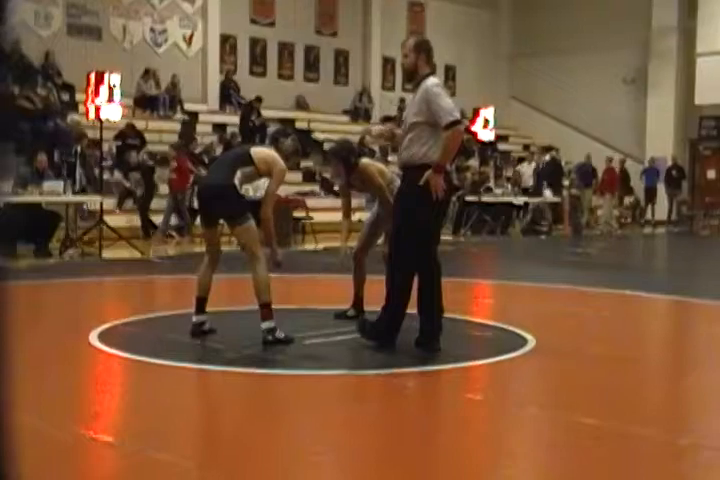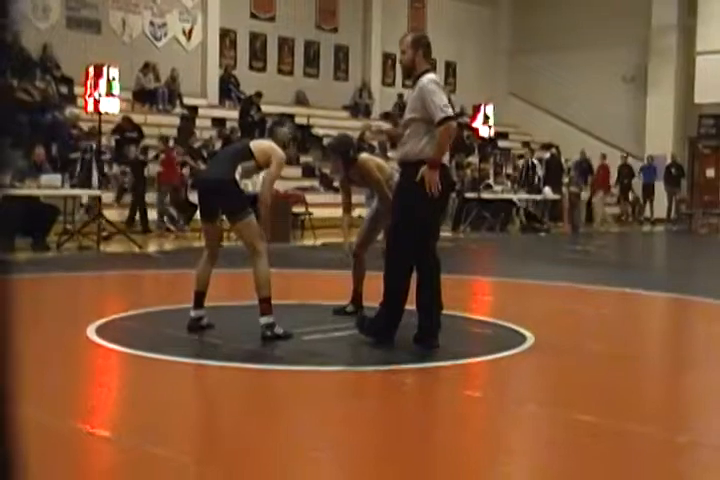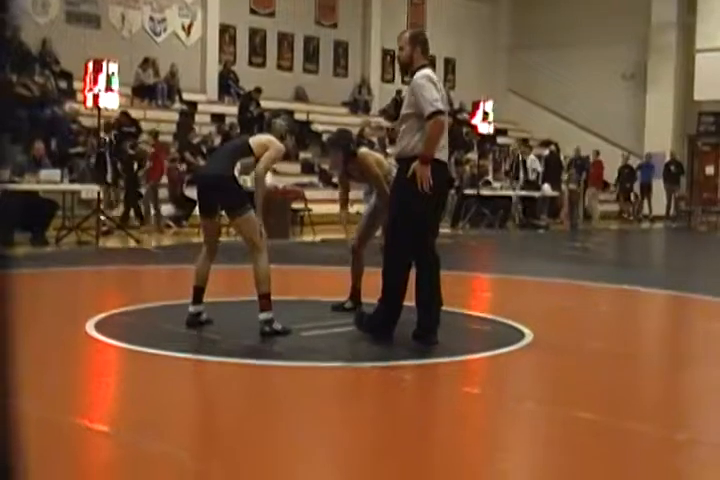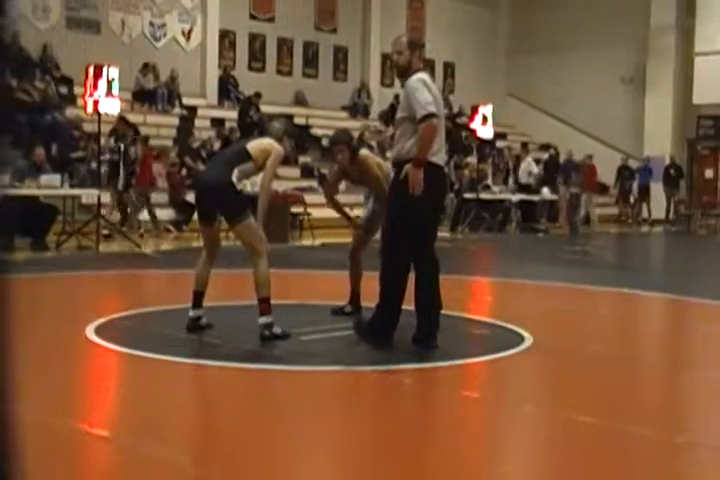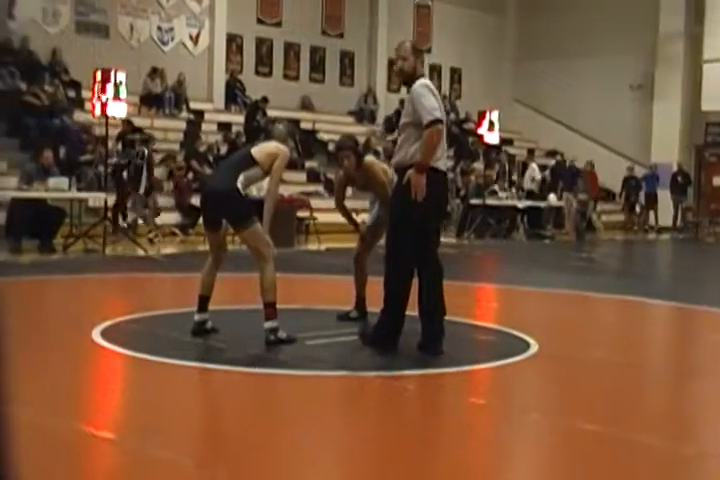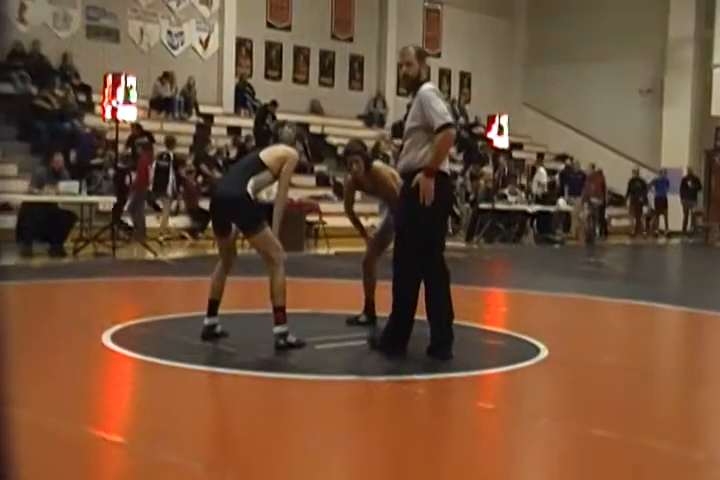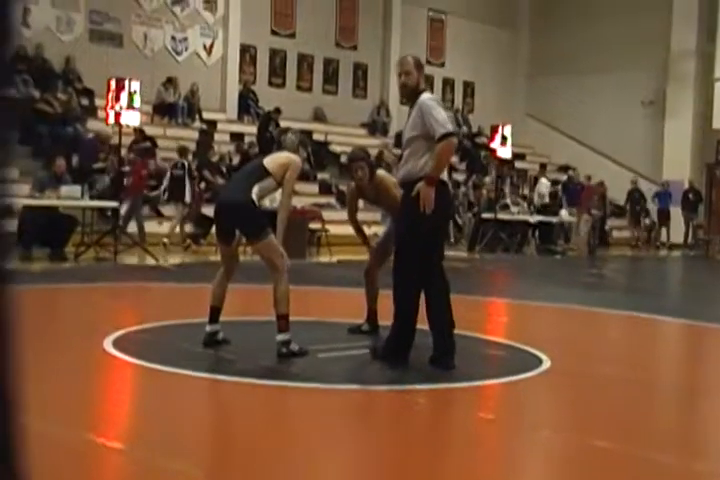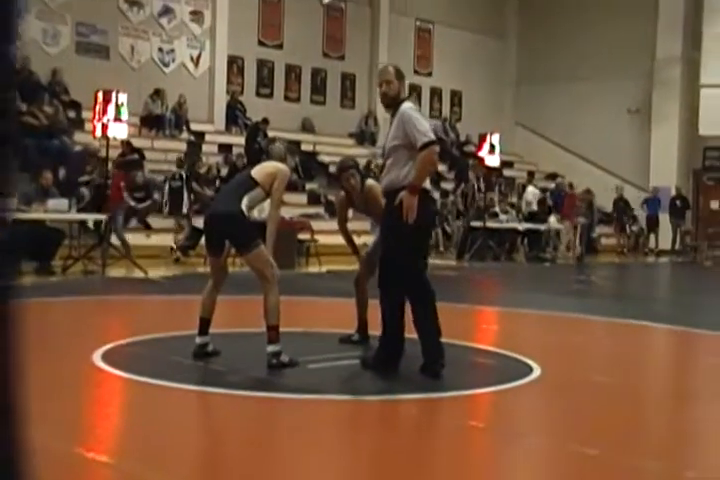
dt=0.2s
person 1, frame 1
left shoulder: (431, 88)
right shoulder: (420, 90)
left elbow: (456, 128)
left wrist: (439, 169)
right wrist: (393, 134)
left hip: (424, 180)
right hip: (417, 179)
left knee: (403, 257)
right knee: (424, 258)
left ankle: (387, 329)
right ankle: (429, 334)
person 1, frame 2
left shoulder: (427, 84)
right shoulder: (420, 85)
left elbow: (449, 125)
left wrist: (433, 165)
right wrist: (397, 133)
left hip: (421, 176)
right hip: (419, 175)
left knee: (400, 253)
right knee: (424, 254)
left ankle: (385, 325)
right ankle: (428, 330)
person 1, frame 3
left shoulder: (421, 80)
right shoulder: (426, 79)
left elbow: (438, 120)
left wrist: (424, 160)
left hip: (418, 172)
right hip: (430, 173)
left knee: (398, 249)
right knee: (424, 250)
left ankle: (383, 322)
right ankle: (427, 327)
person 1, frame 4
left shoulder: (414, 83)
right shoulder: (425, 83)
left elbow: (429, 123)
left wrist: (416, 164)
left hip: (415, 176)
right hip: (432, 176)
left knee: (396, 253)
right knee: (423, 254)
left ankle: (382, 326)
right ankle: (427, 331)
person 1, frame 5
left shoulder: (420, 88)
right shoulder: (424, 90)
left elbow: (435, 128)
left wrist: (420, 169)
left hip: (418, 181)
right hip: (433, 182)
left knee: (400, 259)
right knee: (427, 259)
left ankle: (387, 332)
right ankle: (432, 336)
person 1, frame 6
left shoulder: (426, 93)
right shoulder: (421, 97)
left elbow: (447, 132)
left wrist: (429, 172)
left hip: (423, 186)
right hip: (423, 186)
left knee: (408, 264)
right knee: (432, 264)
left ankle: (396, 337)
right ankle: (441, 341)
person 1, frame 7
left shoulder: (426, 102)
right shoulder: (416, 107)
left elbow: (449, 141)
left wrist: (430, 181)
left hip: (423, 195)
right hip: (418, 195)
left knee: (408, 273)
right knee: (430, 272)
left ankle: (398, 346)
right ankle: (443, 350)
person 1, frame 8
left shoulder: (406, 111)
right shoulder: (397, 117)
left elbow: (431, 150)
left wrist: (412, 191)
left hip: (407, 204)
right hip: (400, 204)
left knee: (393, 281)
right knee: (414, 281)
left ankle: (389, 355)
right ankle: (432, 356)
person 2, frame 1
left shoulder: (254, 151)
right shoulder: (279, 164)
right elbow: (265, 211)
left wrist: (243, 236)
right wrist: (274, 248)
left hip: (205, 187)
right hip: (224, 189)
left knee: (211, 255)
right knee: (257, 256)
left ankle: (198, 321)
right ankle: (269, 329)
person 2, frame 2
left shoulder: (254, 144)
right shoulder: (278, 154)
right elbow: (264, 194)
left wrist: (220, 222)
right wrist: (265, 230)
left hip: (204, 180)
right hip: (224, 183)
left knee: (211, 250)
right knee: (258, 250)
left ankle: (196, 315)
right ankle: (268, 324)
person 2, frame 3
left shoulder: (254, 140)
right shoulder: (278, 146)
right elbow: (259, 171)
left wrist: (220, 215)
right wrist: (258, 215)
left hip: (204, 177)
right hip: (223, 178)
left knee: (209, 245)
right knee: (258, 246)
left ankle: (195, 311)
right ankle: (267, 321)
person 2, frame 4
left shoulder: (252, 144)
right shoulder: (277, 149)
right elbow: (265, 184)
left wrist: (217, 218)
right wrist: (259, 223)
left hip: (203, 183)
right hip: (223, 186)
left knee: (209, 251)
right knee: (259, 251)
left ankle: (195, 315)
right ankle: (266, 324)
person 2, frame 5
left shoulder: (259, 148)
right shoulder: (282, 151)
right elbow: (271, 191)
left wrist: (225, 223)
right wrist: (265, 230)
left hip: (209, 190)
right hip: (229, 193)
left knee: (216, 256)
right knee: (266, 257)
left ankle: (200, 320)
right ankle: (272, 330)
person 2, frame 6
left shoulder: (267, 151)
right shoulder: (291, 154)
right elbow: (280, 195)
left wrist: (236, 227)
right wrist: (275, 235)
left hip: (219, 197)
right hip: (239, 199)
left knee: (226, 260)
right knee: (276, 261)
left ankle: (210, 323)
right ankle: (281, 333)
person 2, frame 7
left shoulder: (271, 158)
right shoulder: (294, 161)
right elbow: (284, 202)
right wrist: (279, 242)
left hip: (223, 203)
right hip: (243, 205)
left knee: (227, 267)
right knee: (280, 268)
left ankle: (212, 331)
right ankle: (284, 341)
person 2, frame 8
left shoulder: (261, 167)
right shoulder: (282, 170)
right elbow: (273, 212)
right wrist: (269, 252)
left hip: (213, 215)
right hip: (233, 217)
left knee: (216, 279)
right knee: (270, 280)
left ankle: (201, 344)
right ankle: (274, 353)
person 3, frame 1
left shoulder: (366, 168)
right shoulder: (345, 182)
left elbow: (388, 199)
right elbow: (346, 215)
left wrist: (392, 234)
right wrist: (343, 242)
right hip: (382, 205)
right knee: (359, 254)
right ankle: (357, 306)
person 3, frame 2
left shoulder: (365, 163)
right shoulder: (345, 177)
left elbow: (387, 196)
right elbow: (346, 210)
right wrist: (346, 238)
right hip: (382, 200)
right knee: (358, 250)
right ankle: (356, 302)
person 3, frame 3
left shoulder: (364, 158)
right shoulder: (344, 171)
left elbow: (386, 191)
right elbow: (343, 205)
right wrist: (347, 233)
right hip: (380, 196)
right knee: (356, 246)
right ankle: (354, 298)
person 3, frame 4
left shoulder: (365, 160)
right shoulder: (339, 170)
left elbow: (384, 192)
right elbow: (329, 195)
right wrist: (351, 221)
right hip: (376, 200)
right knee: (355, 250)
right ankle: (354, 302)
person 3, frame 5
left shoulder: (370, 166)
right shoulder: (343, 177)
left elbow: (389, 197)
right elbow: (339, 203)
right wrist: (357, 226)
right hip: (381, 205)
right knee: (359, 256)
right ankle: (360, 308)
person 3, frame 6
left shoulder: (379, 171)
right shoulder: (351, 181)
left elbow: (398, 201)
right elbow: (349, 209)
right wrist: (364, 234)
right hip: (391, 210)
right knee: (368, 261)
right ankle: (369, 312)
person 3, frame 7
left shoulder: (382, 180)
right shoulder: (354, 189)
left elbow: (401, 210)
right elbow: (352, 218)
right wrist: (367, 244)
right knee: (370, 270)
right ankle: (371, 321)
person 3, frame 8
left shoulder: (371, 189)
right shoulder: (343, 198)
right elbow: (342, 227)
right wrist: (357, 253)
right knee: (360, 280)
right ankle: (362, 331)
